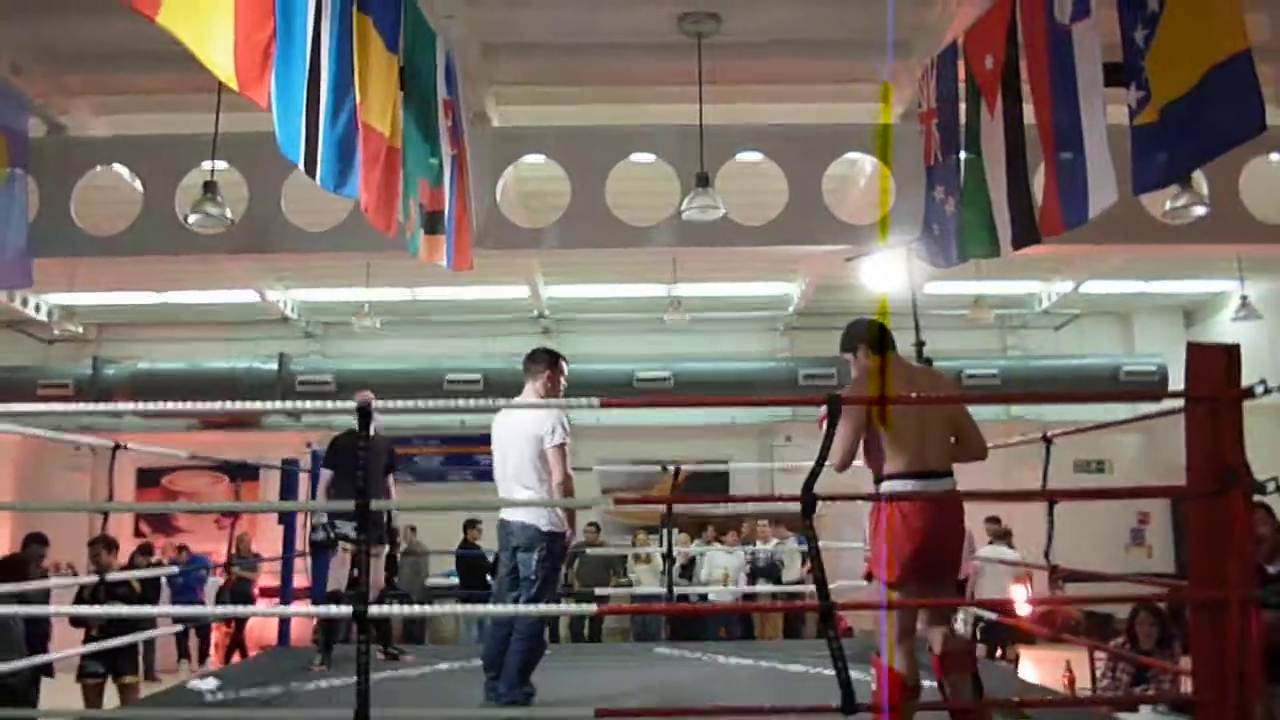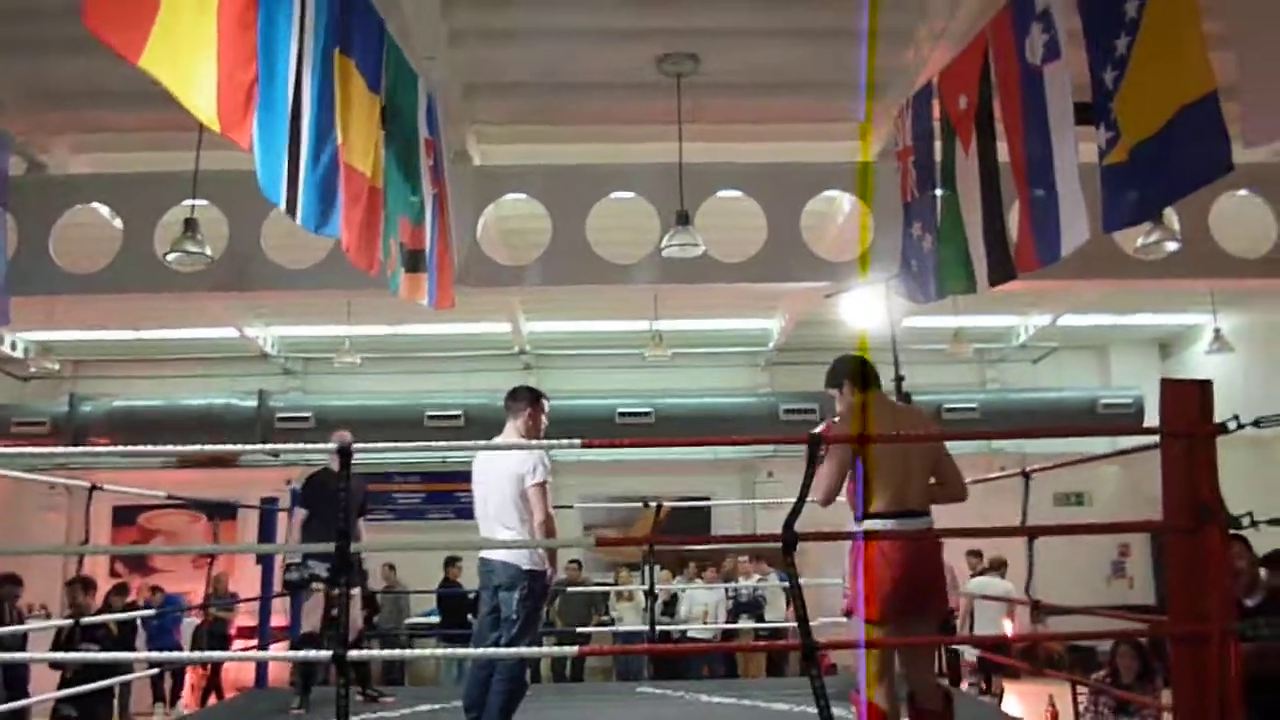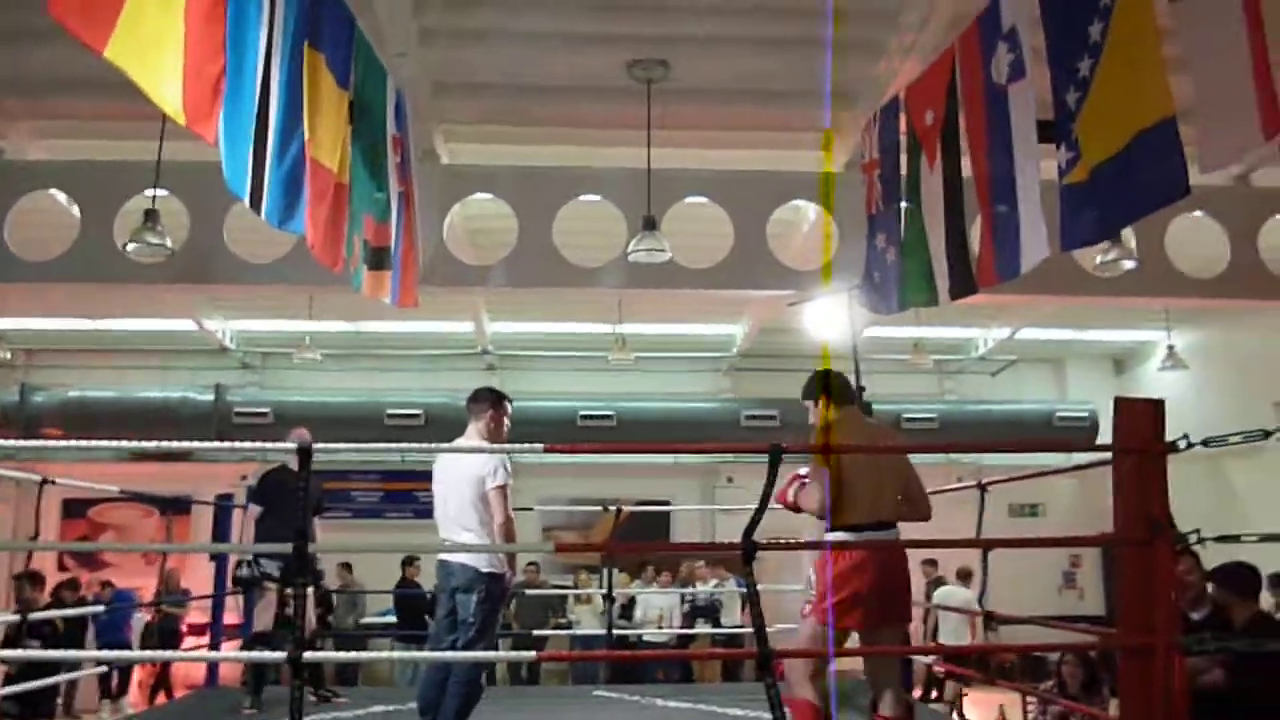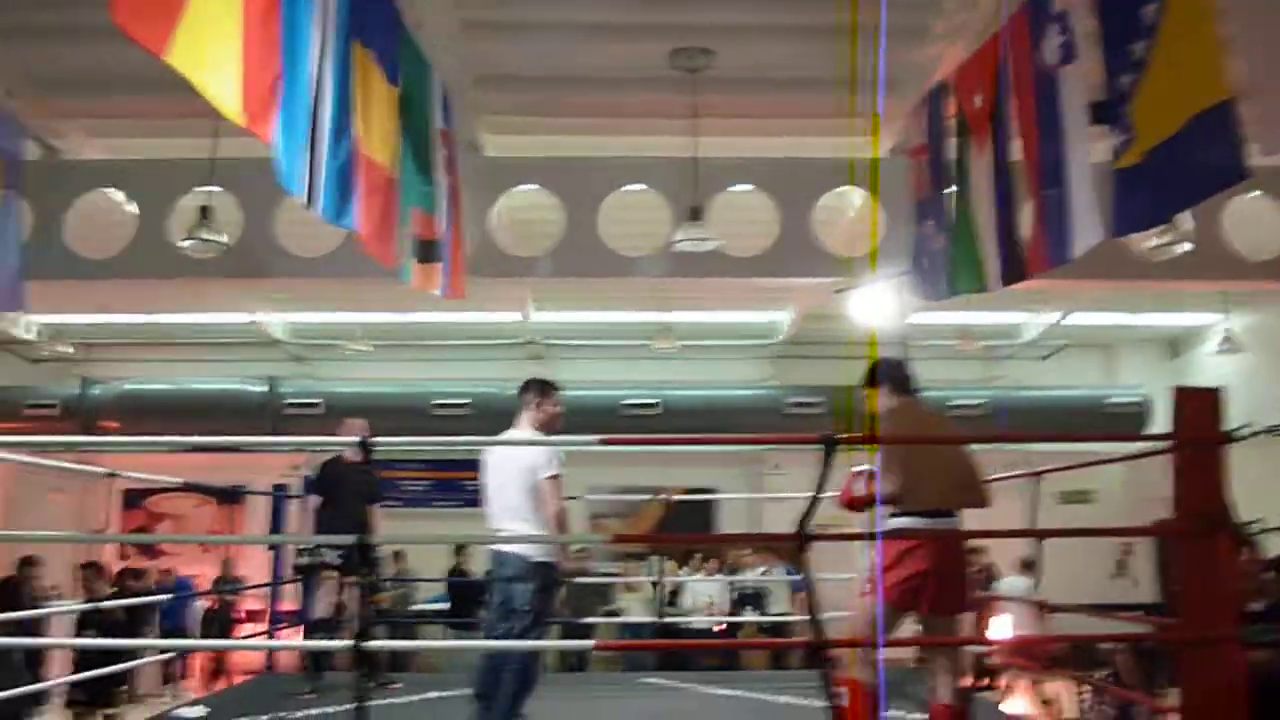
dt=0.2s
person 1, frame 1
left shoulder: (868, 384)
right shoulder: (938, 380)
left elbow: (839, 460)
right elbow: (977, 448)
left wrist: (838, 420)
left hip: (902, 509)
right hip: (946, 505)
left knee: (895, 635)
right knee: (939, 624)
person 1, frame 2
left shoulder: (853, 420)
right shoulder: (920, 420)
left elbow: (824, 492)
right elbow: (956, 489)
left wrist: (822, 456)
left hip: (882, 545)
right hip: (923, 543)
left knee: (875, 673)
right knee: (921, 669)
person 1, frame 3
left shoulder: (830, 433)
right shoulder: (890, 439)
left elbow: (823, 502)
right elbow: (921, 509)
left wrist: (797, 493)
left hip: (849, 558)
right hip: (889, 556)
left knee: (800, 670)
right knee: (887, 679)
person 1, frame 4
left shoulder: (892, 419)
right shoulder: (944, 426)
left elbow: (893, 485)
right elbow: (978, 496)
left wrist: (864, 488)
left hip: (909, 544)
right hip: (948, 544)
left knee: (859, 656)
right knee: (944, 665)
person 2, frame 1
left shoulder: (501, 417)
right shoulder: (550, 416)
right elbow: (560, 480)
right wrist: (571, 523)
left hip: (508, 522)
right hip: (541, 525)
left knee: (504, 608)
right knee: (530, 615)
left ankle: (495, 689)
right ankle: (512, 693)
person 2, frame 2
left shoulder: (482, 455)
right shoulder: (531, 454)
right elbow: (542, 518)
right wrist: (551, 563)
left hip: (489, 561)
right hip: (523, 564)
left knee: (485, 647)
right knee: (512, 652)
person 2, frame 3
left shoulder: (443, 457)
right shoulder: (492, 458)
right elbow: (501, 521)
right wrist: (510, 566)
left hip: (448, 562)
right hip: (481, 567)
left knee: (441, 649)
right knee: (469, 655)
person 2, frame 4
left shoulder: (494, 448)
right shoulder: (543, 448)
right elbow: (554, 511)
right wrist: (562, 553)
left hip: (501, 551)
right hip: (534, 555)
left knee: (497, 636)
right knee: (523, 642)
person 3, frame 1
left shoulder: (385, 445)
right shoulder: (341, 442)
right elbow: (324, 482)
left wrist: (393, 521)
right wrist: (319, 519)
left hip: (375, 521)
right hip: (344, 519)
left knee: (377, 586)
right knee: (337, 585)
left ankle: (385, 645)
right ankle: (324, 649)
person 3, frame 2
left shoulder: (358, 486)
right shoulder: (316, 480)
right elbow: (297, 520)
left wrist: (363, 563)
right wrist: (293, 559)
left hip: (347, 561)
right hip: (317, 559)
left knee: (355, 627)
right knee: (312, 626)
left ankle: (364, 686)
right ankle: (302, 692)
person 3, frame 3
left shoulder: (313, 485)
right shoulder: (271, 478)
right elbow: (251, 517)
left wrist: (316, 563)
right wrist: (245, 557)
left hip: (300, 561)
right hip: (271, 558)
left knee: (308, 625)
right knee: (263, 626)
right ankle: (254, 691)
person 3, frame 4
left shoulder: (370, 474)
right shoulder: (330, 468)
right elbow: (313, 507)
left wrist: (374, 552)
left hip: (359, 549)
right hip: (330, 547)
left knee: (360, 613)
right knee: (324, 612)
left ankle: (371, 670)
right ankle: (314, 675)
